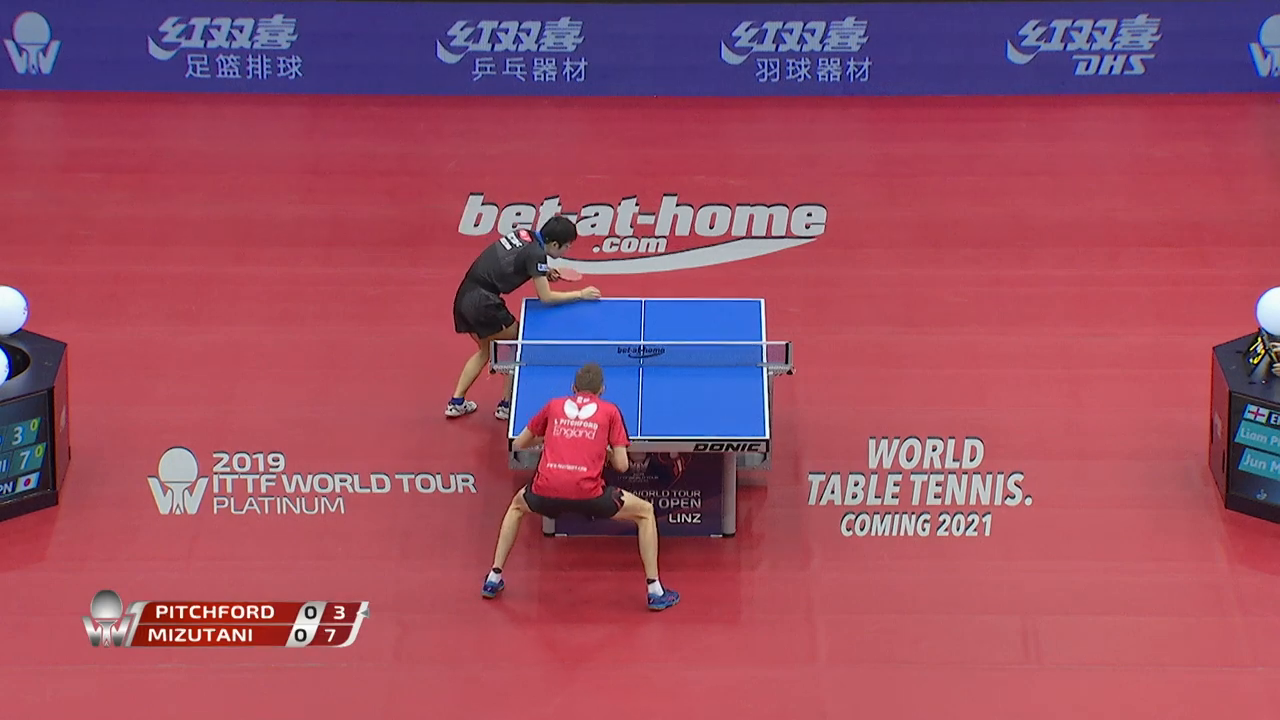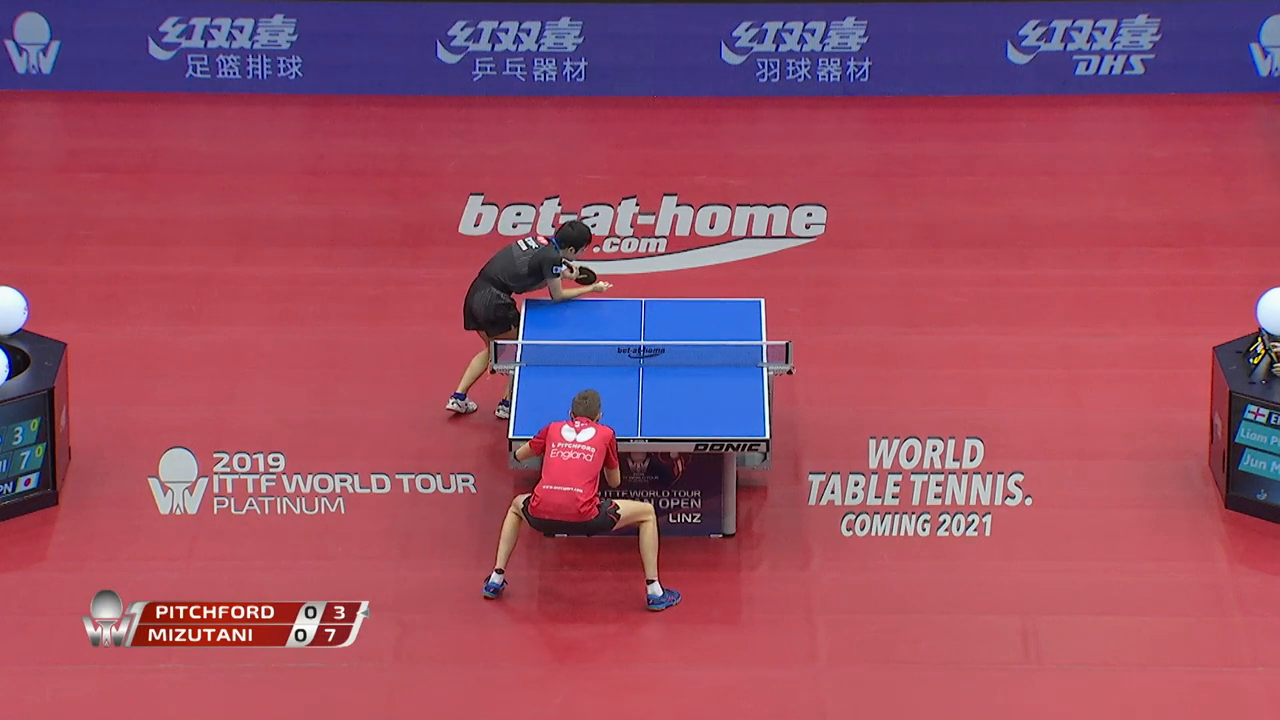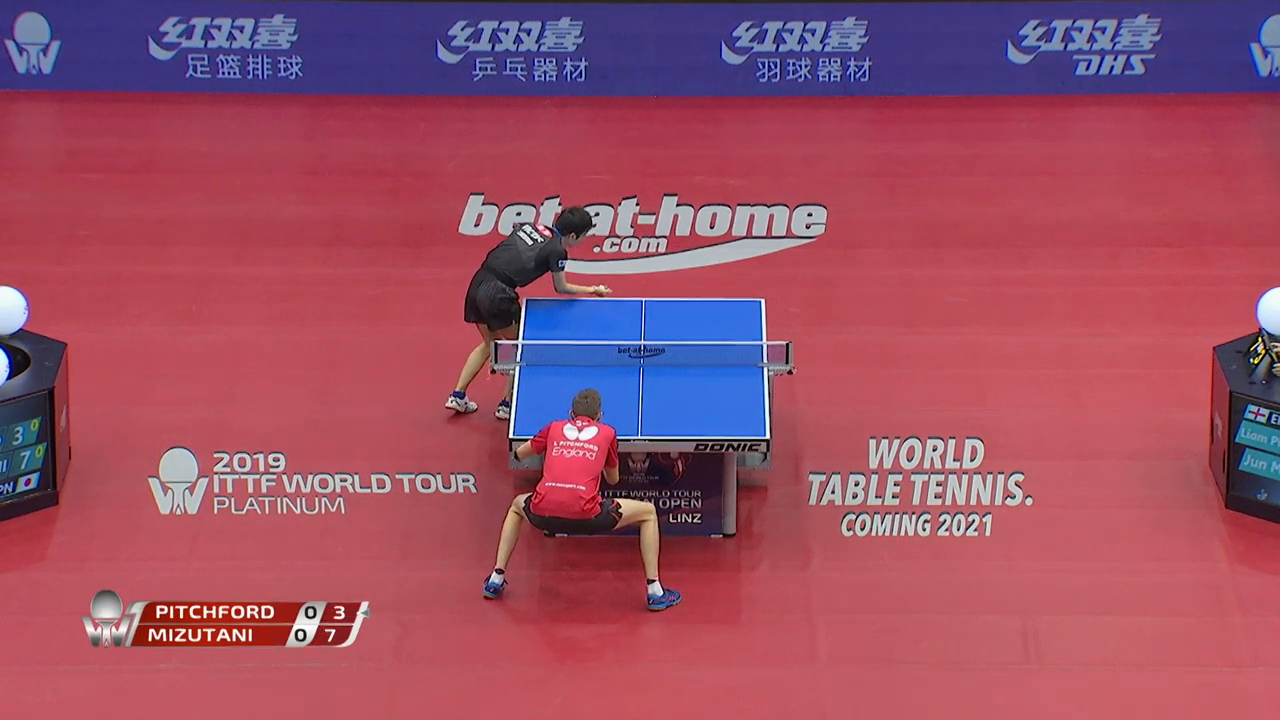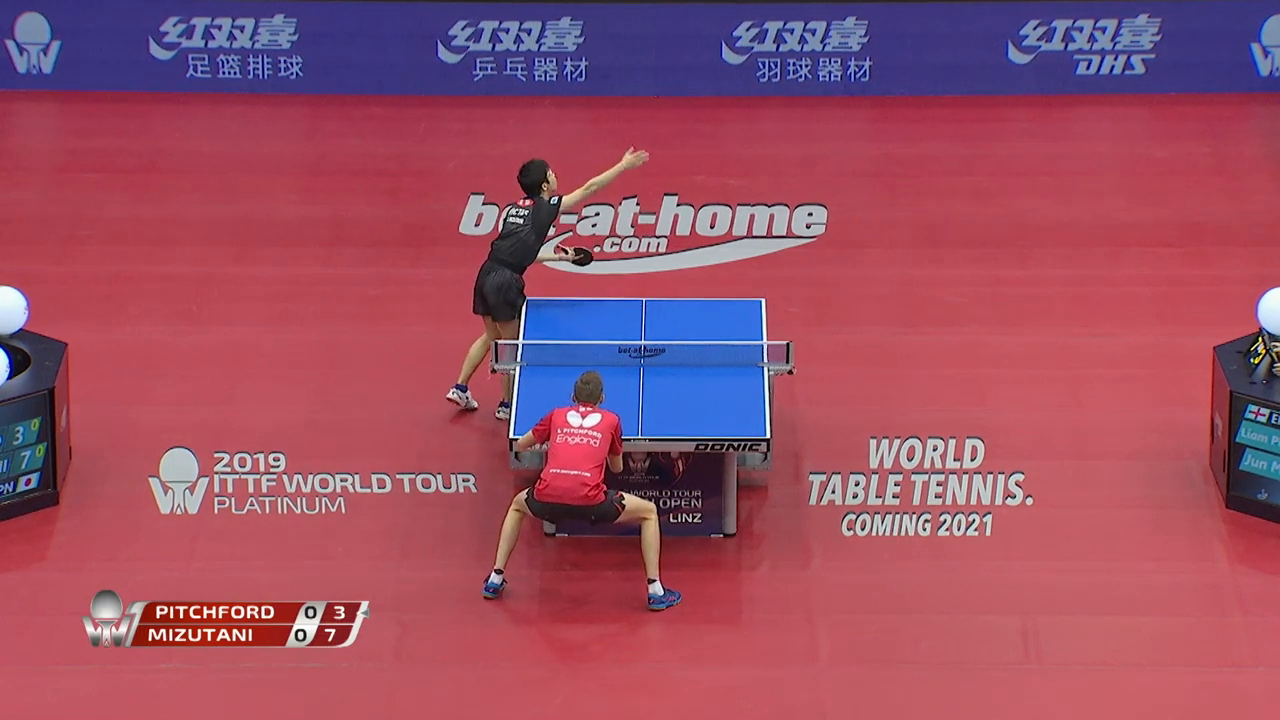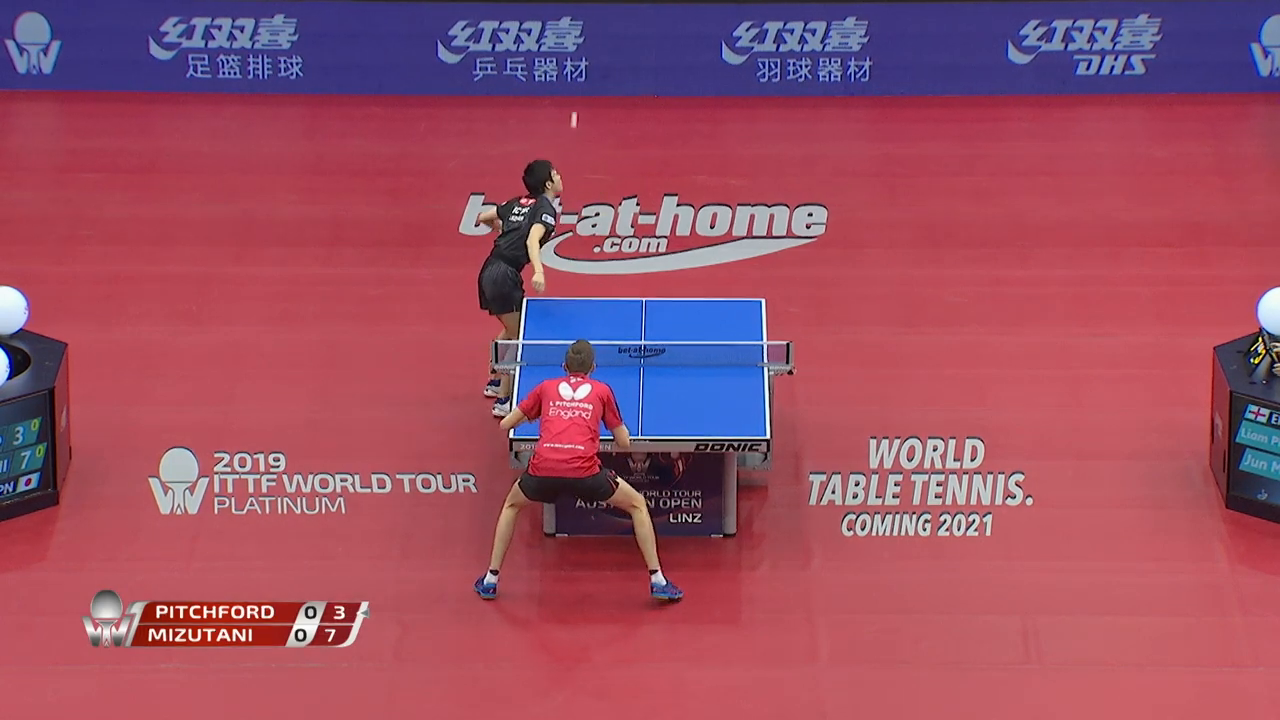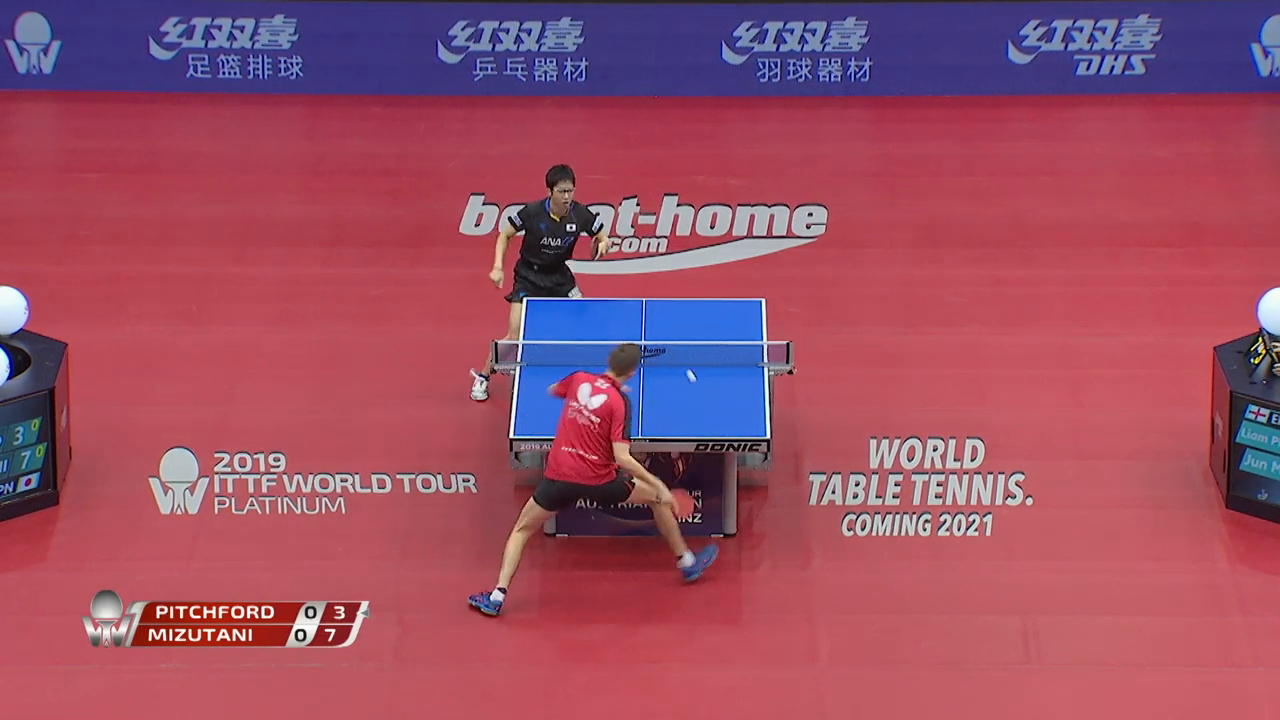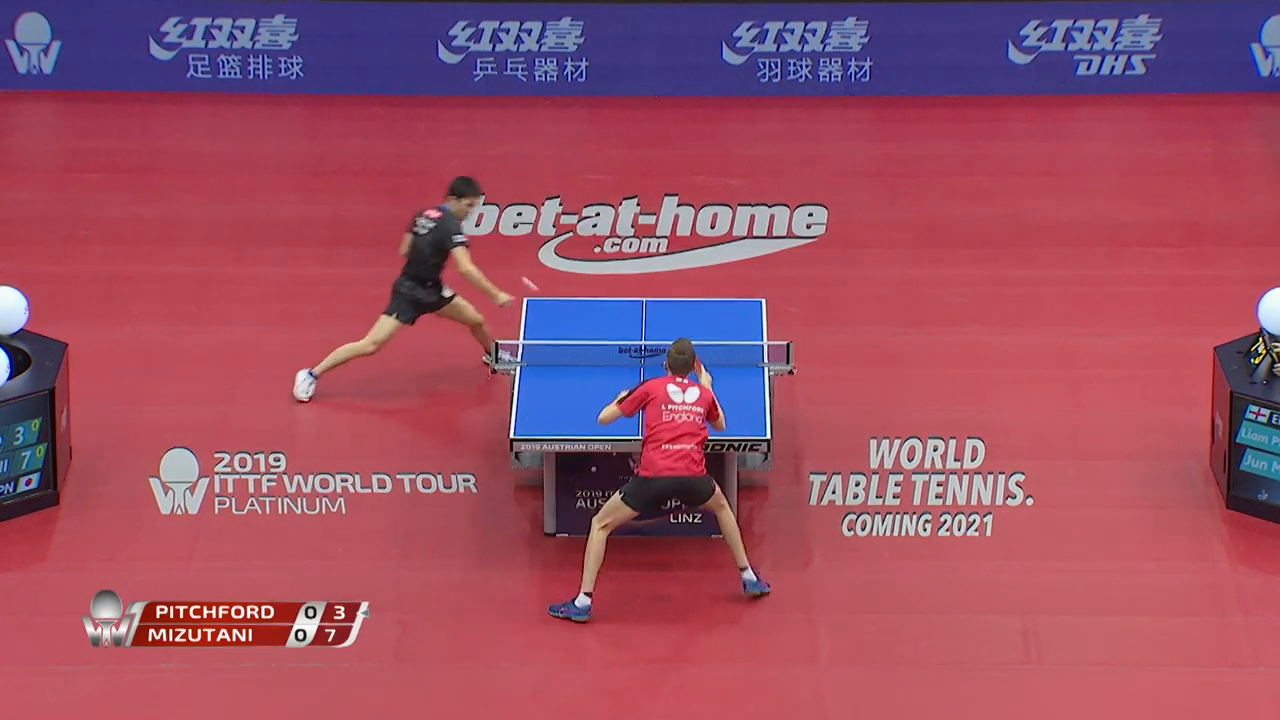
dt=0.7s
person 1, frame 1
left shoulder: (554, 405)
right shoulder: (610, 410)
left elbow: (518, 445)
right elbow: (622, 466)
left hip: (546, 491)
right hip: (587, 493)
left knee: (517, 505)
right knee: (645, 513)
left ankle: (494, 578)
right ankle: (655, 591)
person 1, frame 2
left shoulder: (553, 428)
right shoulder: (606, 433)
left elbow: (519, 455)
right elbow: (615, 482)
left hip: (541, 514)
right hip: (583, 516)
left knee: (517, 505)
right knee: (647, 514)
left ankle: (496, 579)
right ankle: (654, 592)
person 1, frame 3
left shoulder: (554, 428)
right shoulder: (607, 433)
left elbow: (520, 453)
right elbow: (613, 479)
left hip: (543, 512)
right hip: (585, 515)
left knee: (517, 505)
right knee: (648, 513)
left ankle: (496, 579)
right ankle: (655, 591)
person 1, frame 4
left shoulder: (557, 415)
right shoulder: (611, 420)
left elbow: (520, 445)
right elbow: (617, 468)
left hip: (548, 498)
right hip: (589, 501)
left knee: (517, 506)
right knee: (649, 513)
left ankle: (495, 579)
right ankle: (655, 591)
person 1, frame 5
left shoulder: (546, 387)
right shoulder: (602, 391)
left elbow: (504, 425)
right elbow: (624, 443)
left wrist: (533, 414)
right wrist: (619, 428)
left hip: (543, 470)
right hip: (584, 471)
left knee: (511, 505)
right knee: (638, 505)
left ankle: (491, 580)
right ankle: (658, 581)
person 1, frame 6
left shoulder: (576, 380)
right shoulder: (620, 403)
left elbow: (553, 391)
right elbow: (621, 458)
right wrist: (656, 485)
left hip: (558, 477)
right hip: (598, 481)
left knee: (521, 531)
right knee: (659, 497)
left ankle: (495, 597)
right ankle: (687, 563)
person 1, frame 7
left shoulder: (651, 387)
right shoulder: (704, 393)
left elbow: (603, 418)
right elbow: (721, 426)
left wrist: (622, 398)
left hip: (653, 476)
right hip: (693, 477)
left knee: (600, 524)
right knee: (722, 507)
left ankle: (583, 602)
right ankle: (749, 578)
person 2, frame 1
left shoulder: (523, 234)
right shoulder: (536, 254)
right elbow: (546, 297)
left wrist: (543, 273)
right wrist: (580, 294)
left hip: (465, 296)
right hip: (483, 302)
left knee: (486, 350)
left ankle: (456, 402)
right ankle: (507, 405)
person 2, frame 2
left shoulder: (538, 242)
right shoulder: (551, 257)
right elbow: (557, 296)
left wrist: (560, 275)
right wrist: (592, 288)
left hip: (475, 294)
right hip: (493, 301)
left knee: (493, 349)
left ankle: (458, 397)
right ankle: (507, 404)
person 2, frame 3
left shoulder: (531, 228)
right shoulder: (556, 250)
right elbow: (561, 288)
right wrist: (592, 290)
left hip: (478, 284)
right hip: (497, 294)
left knee: (489, 343)
left ankle: (458, 395)
right ankle: (507, 404)
person 2, frame 4
left shoulder: (515, 208)
right shoulder: (544, 208)
right elbow: (587, 190)
left wrist: (555, 256)
right wrist: (623, 165)
left hip: (487, 273)
right hip: (505, 281)
left knee: (489, 336)
left ankle: (460, 389)
right ankle: (507, 405)
person 2, frame 5
left shoulder: (517, 203)
right shoulder: (547, 210)
left elbow: (484, 217)
right elbow: (533, 239)
right wrist: (539, 271)
left hip: (489, 270)
right hip: (504, 275)
left knee: (511, 331)
right knee: (520, 338)
left ankle: (495, 382)
right ankle: (503, 401)
person 2, frame 6
left shoulder: (581, 214)
right shoulder: (531, 212)
left elbow: (604, 236)
right elbow: (503, 235)
left wrist: (602, 244)
right wrist: (497, 267)
left hip: (560, 276)
right hip: (528, 276)
right knee: (514, 337)
right ankle: (482, 377)
person 2, frame 7
left shoulder: (425, 215)
right shoulder: (451, 227)
left elbow: (405, 250)
right elbow: (466, 268)
right wrist: (496, 294)
left hip: (430, 288)
right hip: (410, 292)
left knee: (477, 321)
right knee: (370, 345)
left ankle: (492, 355)
right ankle: (311, 374)
